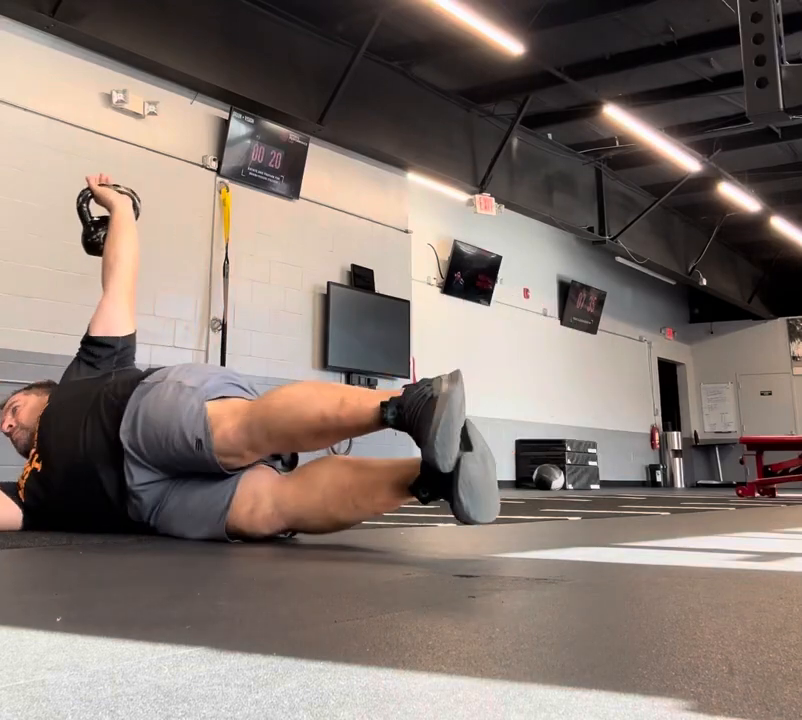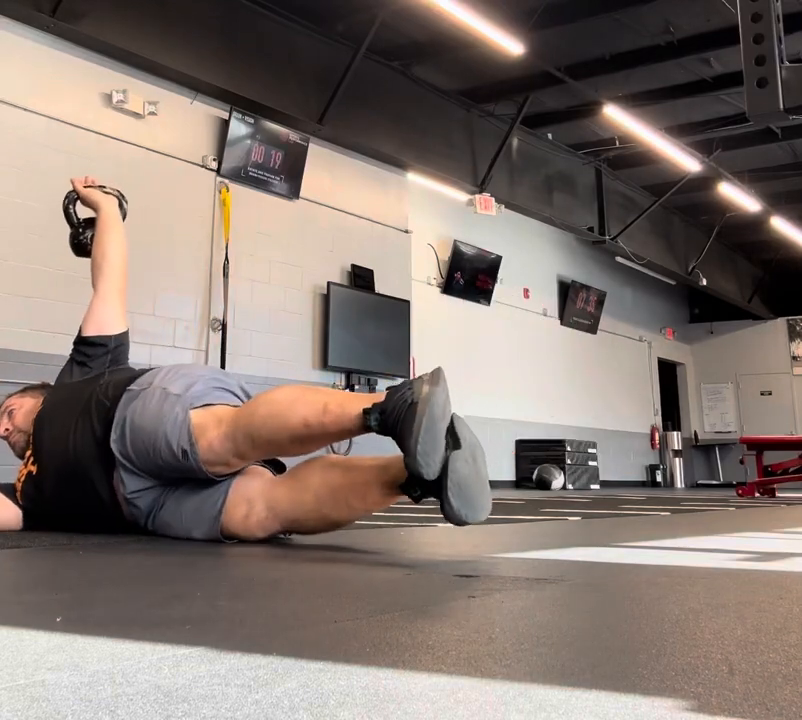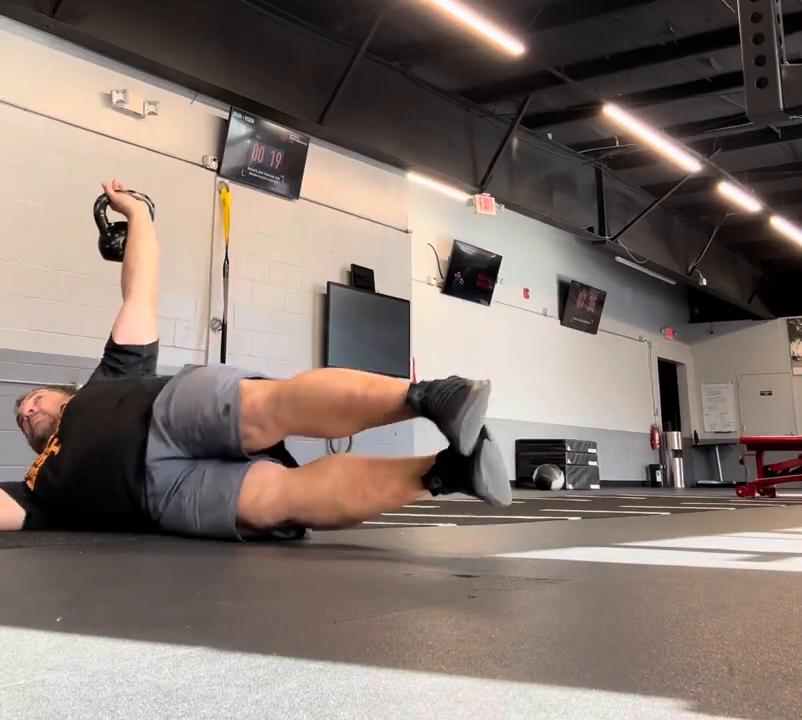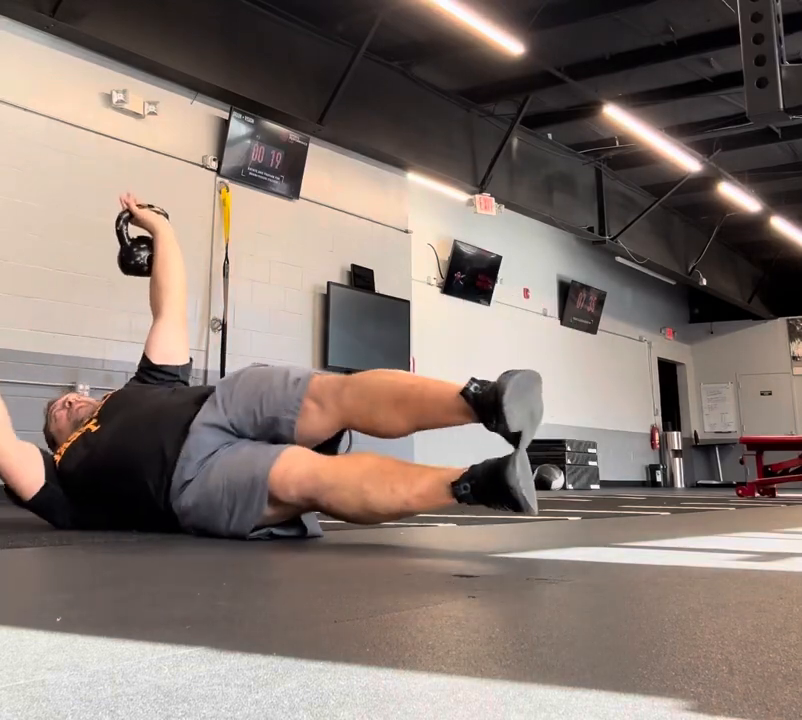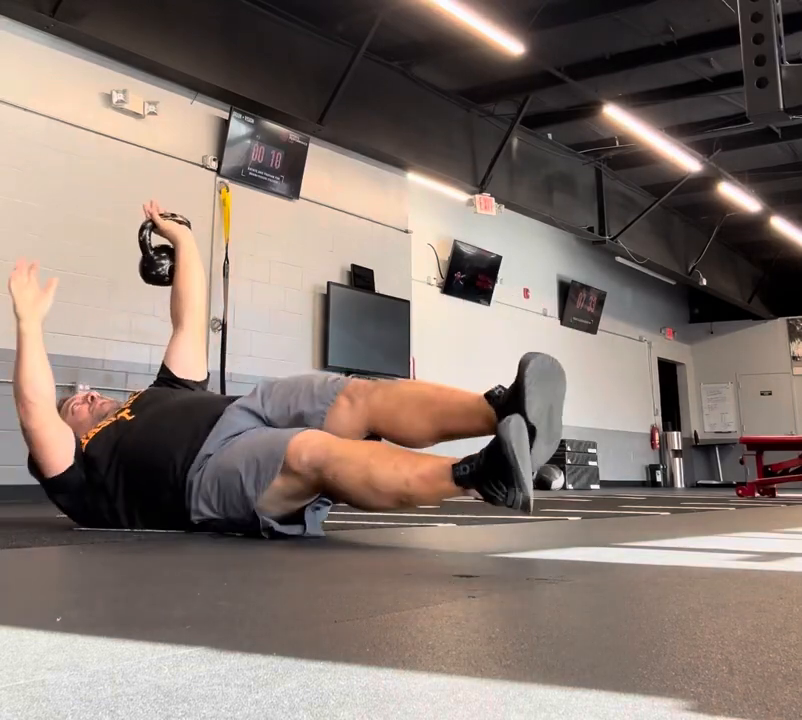
dt=0.4s
person 1, frame 1
left shoulder: (87, 375)
left elbow: (118, 289)
left wrist: (121, 208)
right hip: (161, 493)
left knee: (243, 431)
right knee: (269, 506)
left ankle: (408, 405)
right ankle: (432, 477)
person 1, frame 2
left shoulder: (82, 376)
left elbow: (109, 286)
left wrist: (106, 209)
right hip: (156, 497)
left knee: (223, 441)
right knee: (260, 511)
right ankle: (423, 473)
person 1, frame 3
left shoulder: (113, 380)
right shoulder: (46, 488)
left elbow: (139, 296)
left wrist: (137, 213)
right hip: (172, 487)
left knee: (265, 407)
right knee: (274, 499)
left ankle: (427, 397)
right ankle: (447, 471)
person 1, frame 4
left shoulder: (146, 390)
right shoulder: (68, 476)
left elbow: (170, 315)
left wrist: (160, 229)
right hip: (197, 477)
left knee: (333, 394)
right knee: (303, 477)
left ankle: (481, 400)
right ankle: (477, 483)
person 1, frame 5
left shoulder: (159, 398)
right shoulder: (82, 472)
left elbow: (190, 323)
right elbow: (36, 412)
left wrist: (182, 239)
right wrist: (28, 323)
right hip: (212, 471)
left knee: (364, 398)
right knee: (312, 453)
left ankle: (503, 410)
right ankle: (479, 474)
